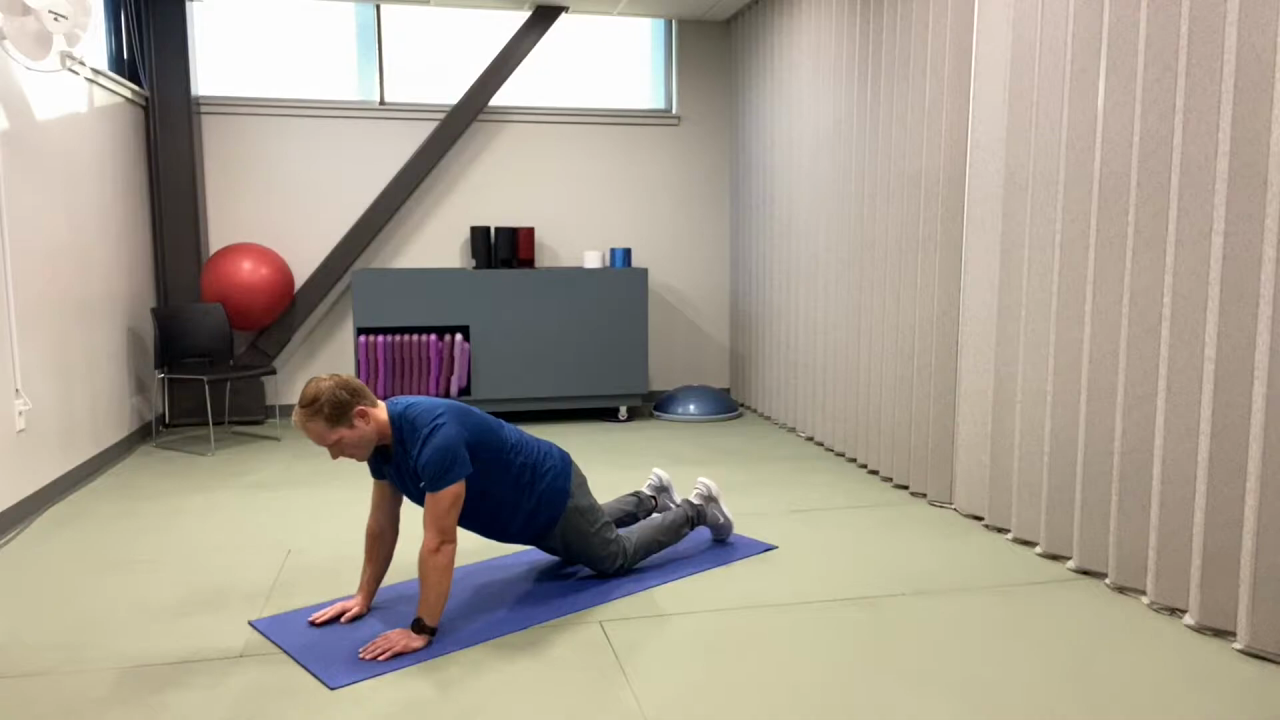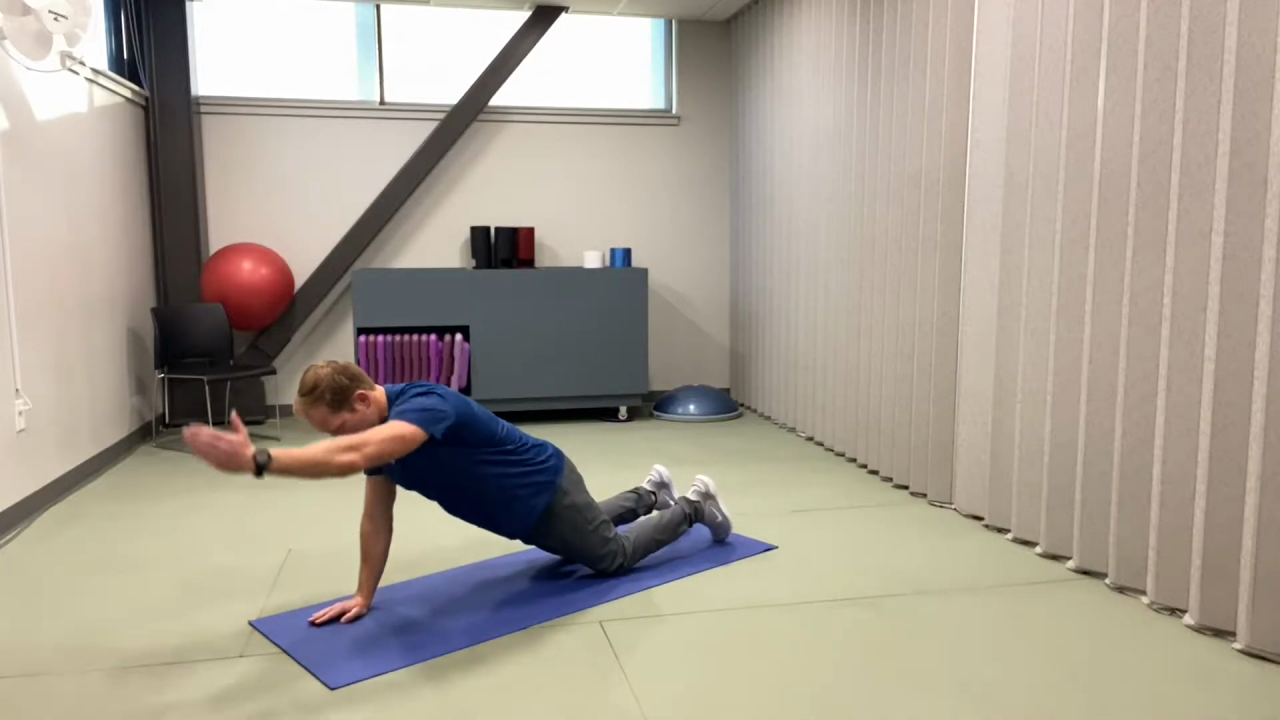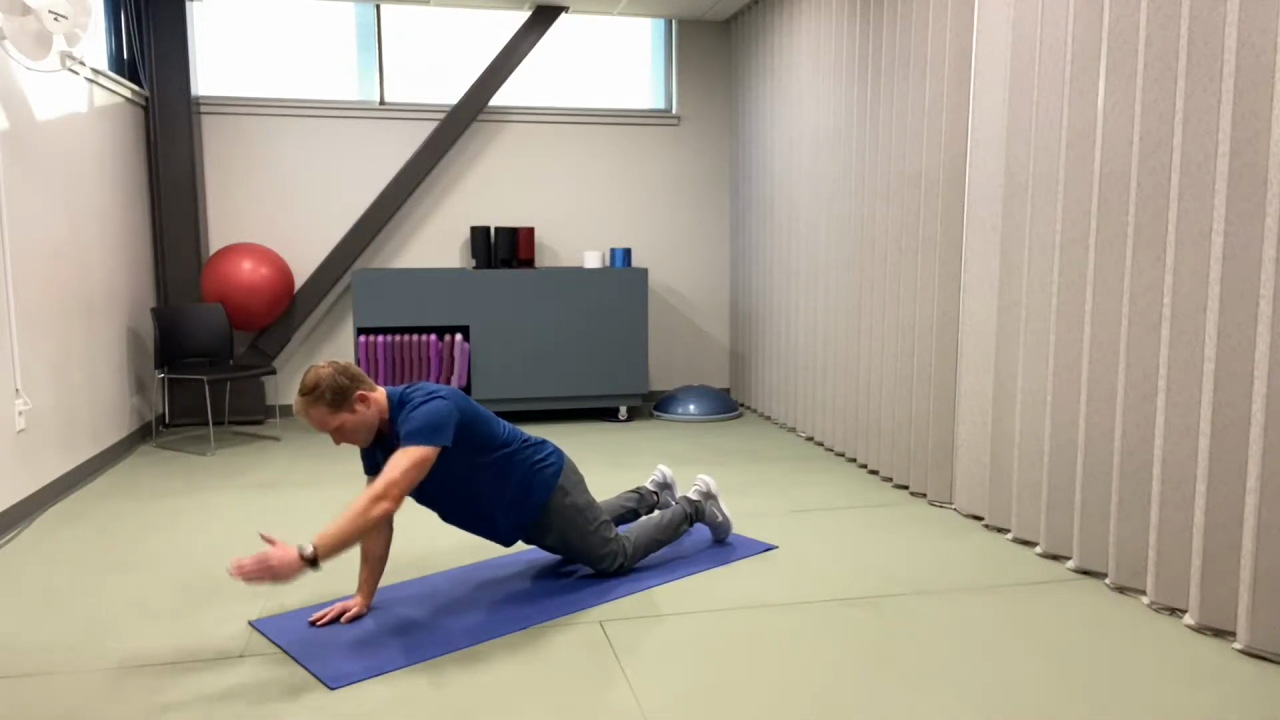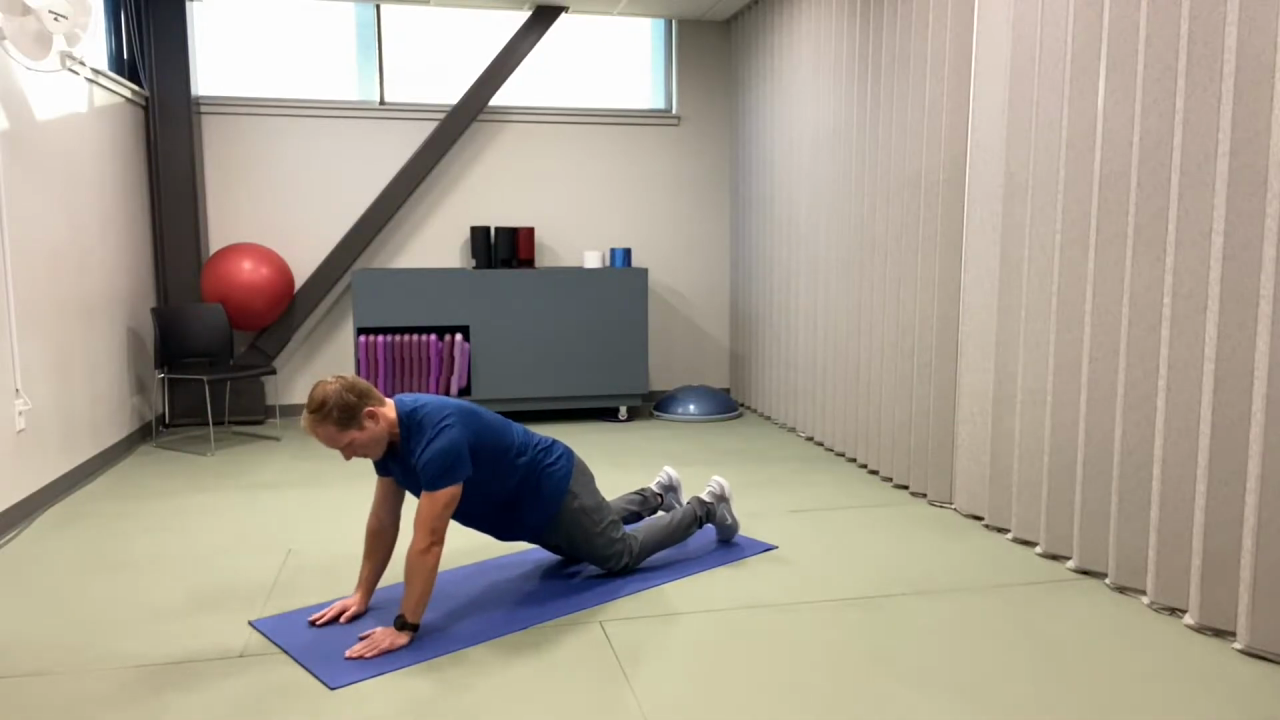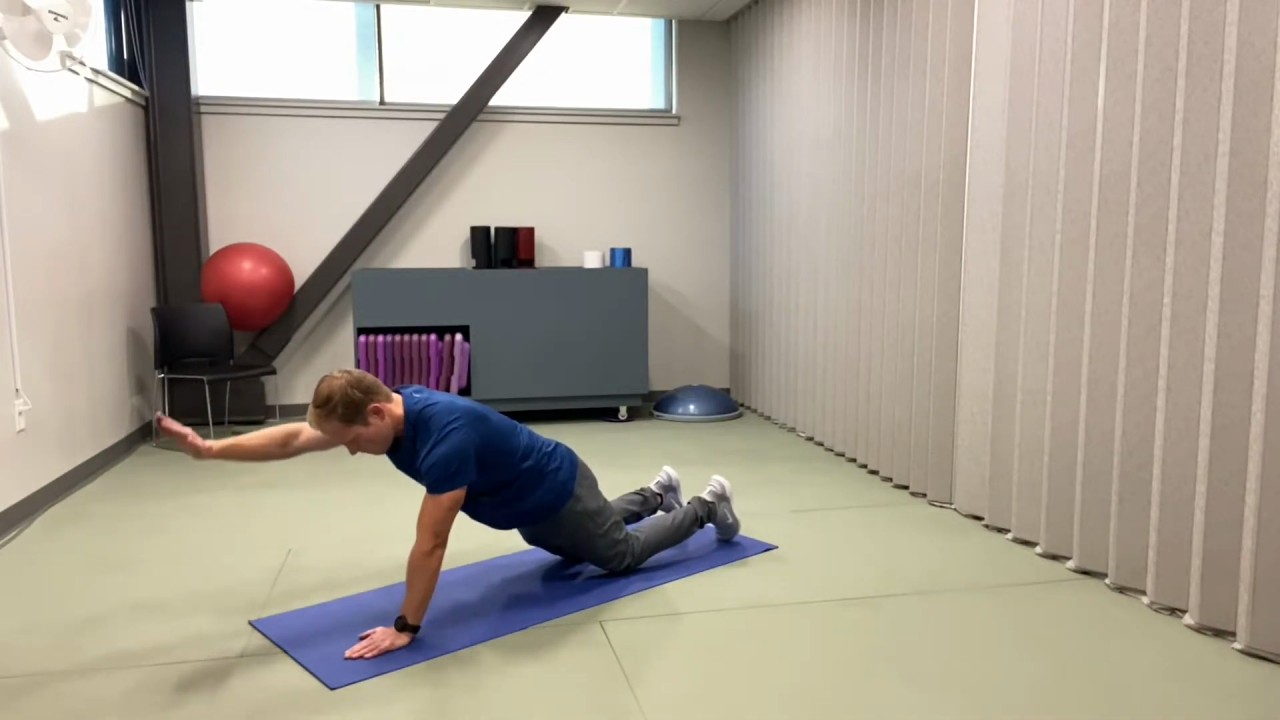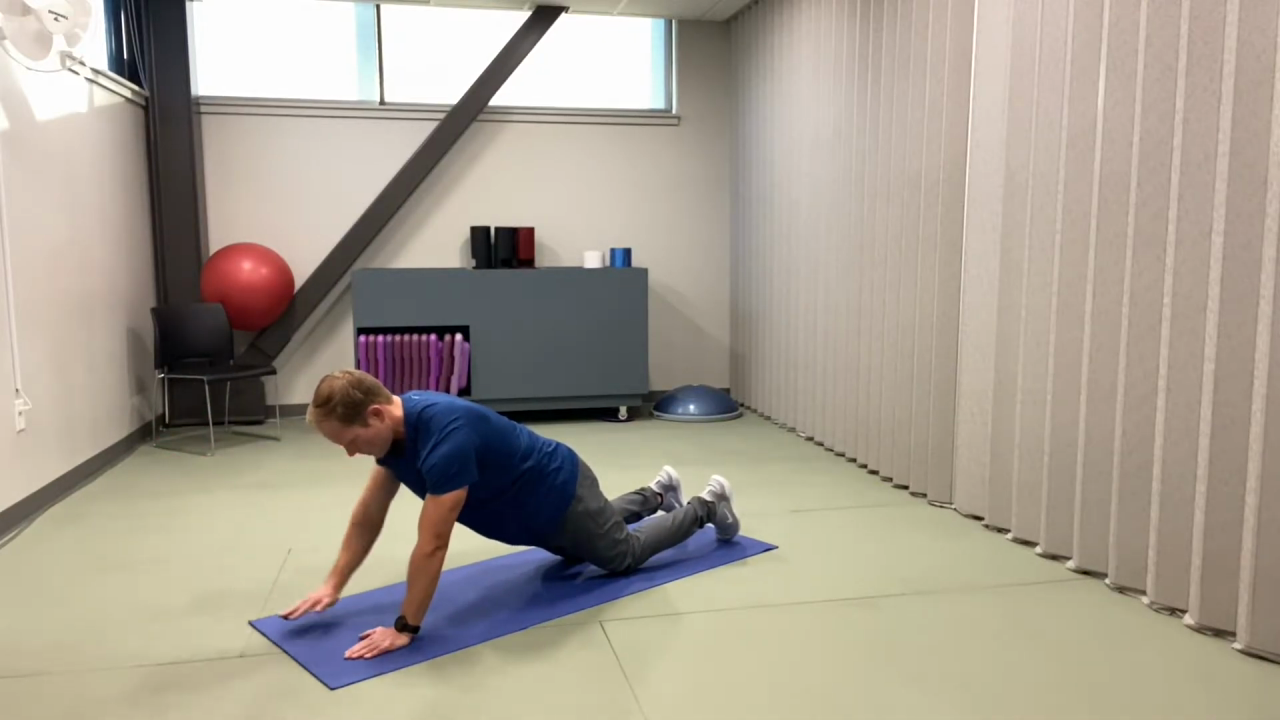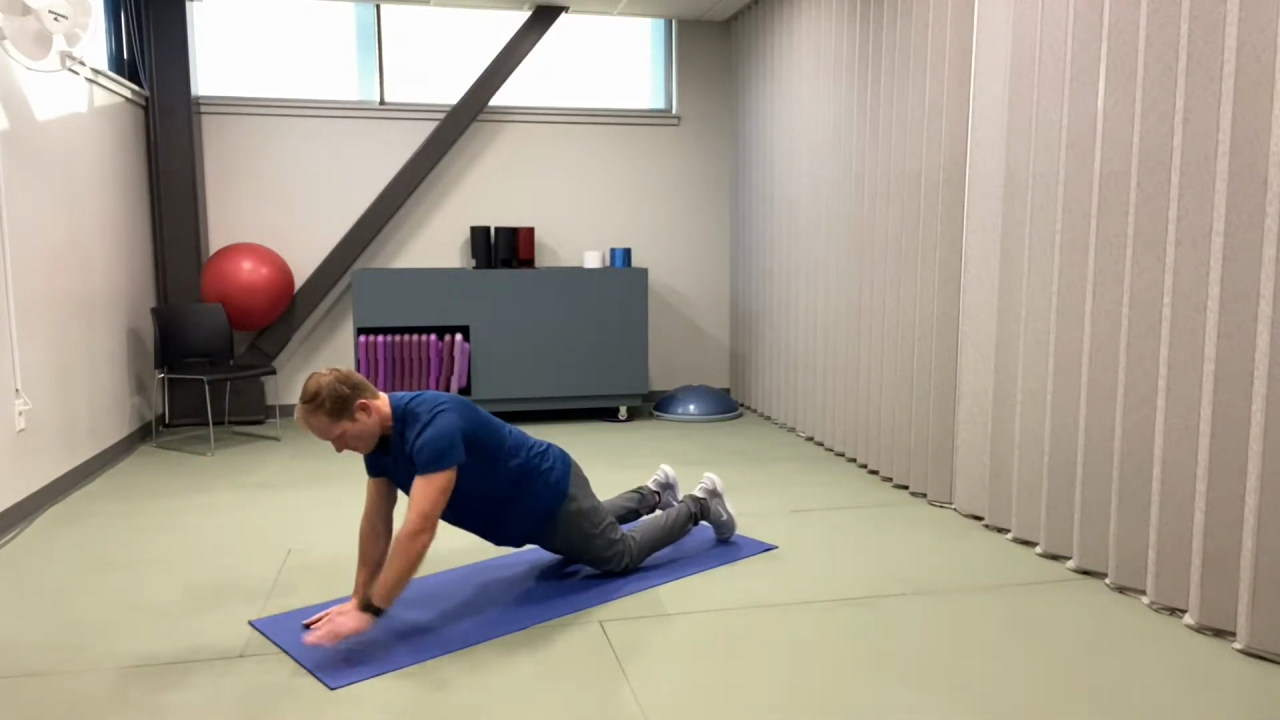
dt=0.7s
person 1, frame 1
left shoulder: (434, 435)
right shoulder: (381, 433)
left elbow: (439, 543)
right elbow: (382, 524)
left wrist: (422, 629)
right wrist: (364, 595)
left hip: (551, 492)
right hip: (522, 506)
left knee: (614, 557)
right knee: (572, 552)
left ankle: (697, 508)
right ankle: (649, 499)
person 1, frame 2
left shoulder: (423, 405)
right shoulder: (379, 428)
left elbow: (351, 456)
right elbow: (376, 520)
left wrist: (256, 459)
right wrist: (364, 596)
left hip: (546, 489)
right hip: (519, 506)
left knee: (613, 556)
right knee: (576, 547)
left ankle: (693, 505)
right ankle: (649, 494)
person 1, frame 3
left shoulder: (427, 411)
right shoulder: (373, 433)
left elbow: (383, 500)
right elbow: (378, 517)
left wrist: (307, 555)
right wrist: (364, 594)
left hip: (544, 489)
right hip: (518, 509)
left knee: (613, 556)
right knee: (582, 538)
left ankle: (694, 506)
right ankle: (651, 495)
person 1, frame 4
left shoulder: (438, 436)
right shoulder: (386, 430)
left elbow: (427, 542)
right elbow: (383, 521)
left wrist: (404, 627)
right wrist: (362, 594)
left hip: (553, 486)
right hip: (527, 502)
left knee: (620, 555)
right knee: (576, 550)
left ankle: (706, 506)
right ankle: (657, 494)
person 1, frame 5
left shoulder: (445, 435)
right shoulder: (385, 410)
left elbow: (430, 544)
right elbow: (295, 438)
left wrist: (405, 628)
right wrist: (211, 447)
left hip: (557, 491)
right hip: (532, 500)
left knee: (620, 555)
right knee: (573, 552)
left ankle: (706, 507)
right ankle: (655, 494)
person 1, frame 6
left shoulder: (445, 436)
right shoulder: (392, 426)
left elbow: (432, 545)
right elbow: (370, 512)
left wrist: (405, 628)
right wrist: (333, 584)
left hip: (559, 493)
right hip: (532, 505)
left knee: (624, 555)
right knee: (573, 553)
left ankle: (707, 506)
right ankle: (658, 493)
person 1, frame 7
left shoulder: (433, 425)
right shoulder: (377, 431)
left elbow: (417, 529)
right elbow: (375, 524)
left wrist: (370, 611)
right wrist: (358, 597)
left hip: (550, 493)
right hip: (523, 507)
left knee: (620, 556)
right knee: (578, 546)
left ankle: (700, 504)
right ankle: (654, 493)
